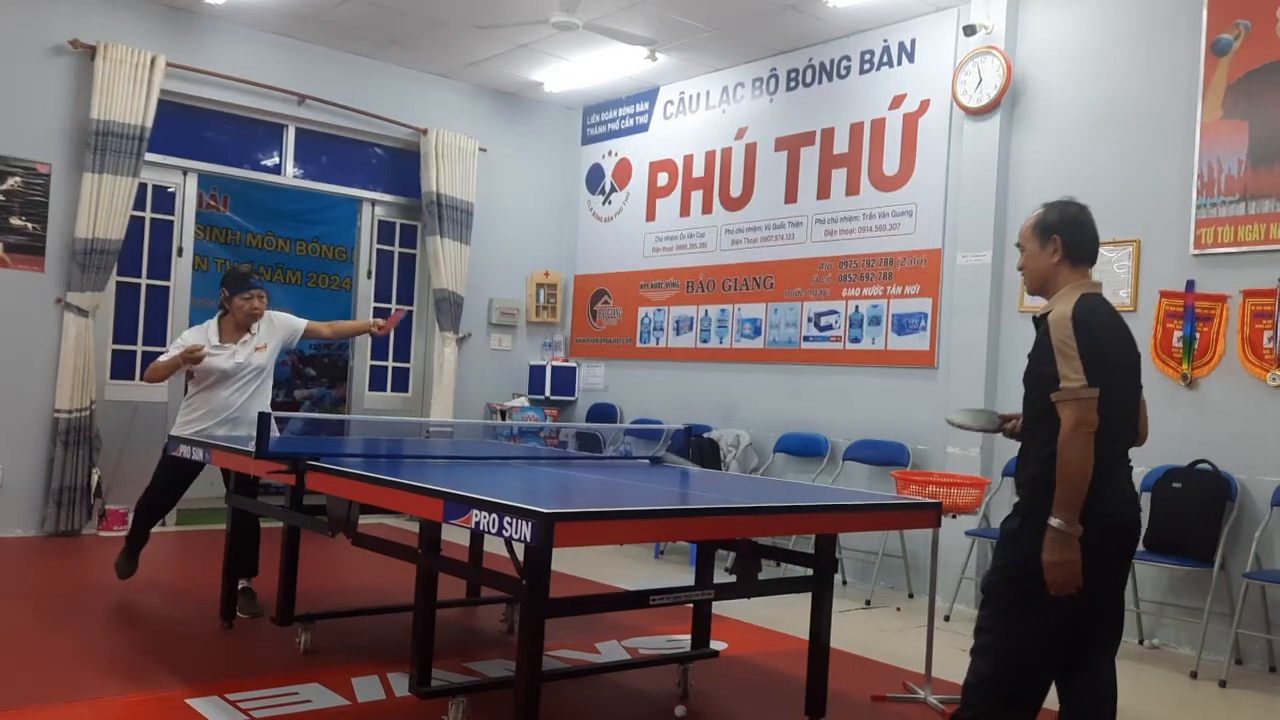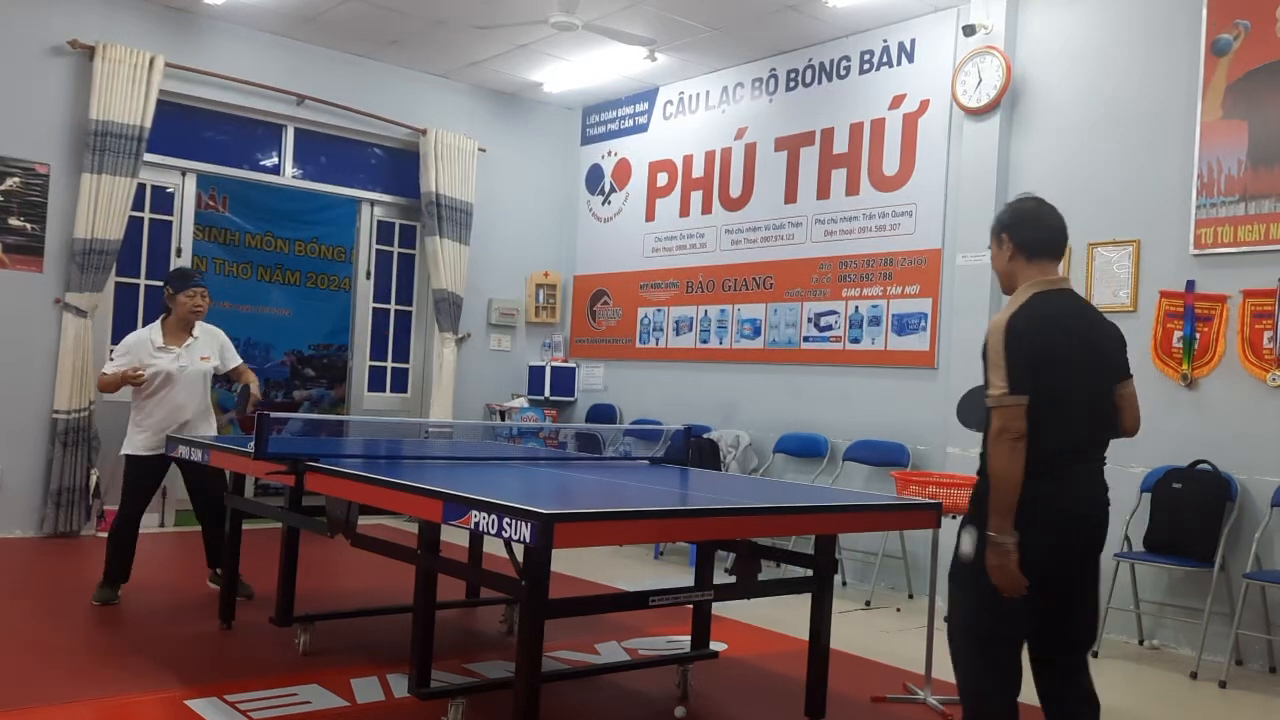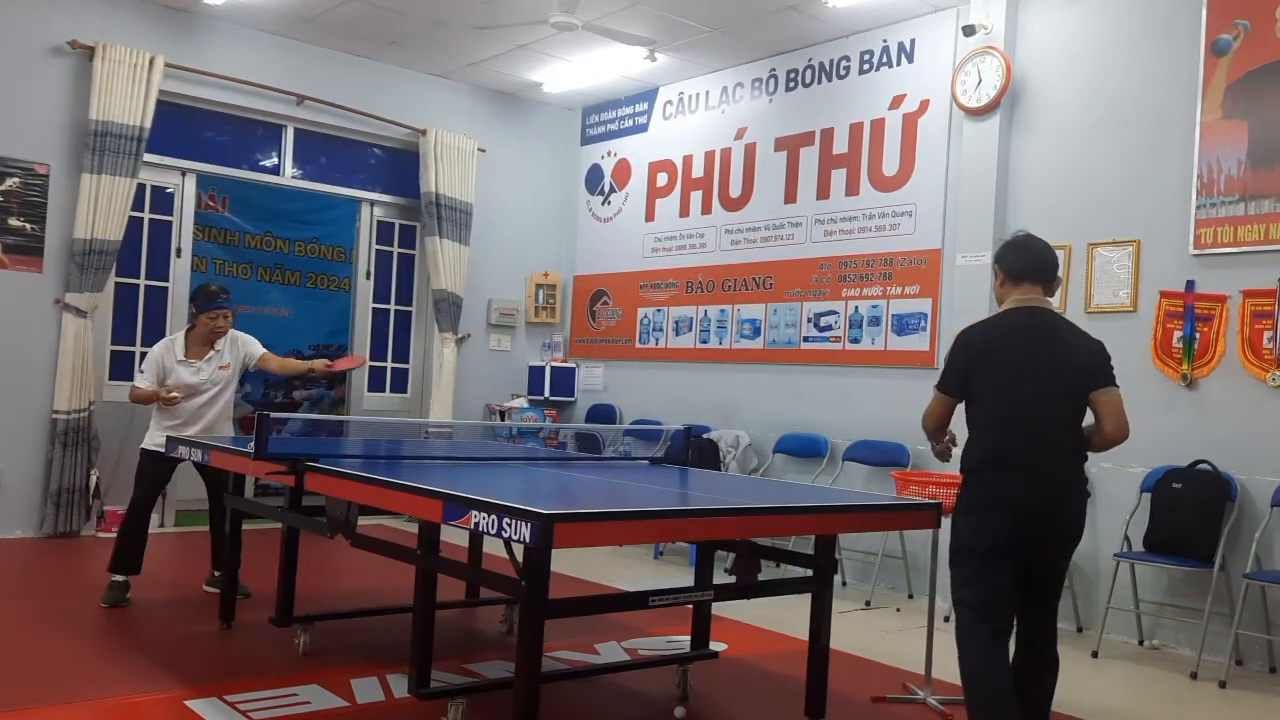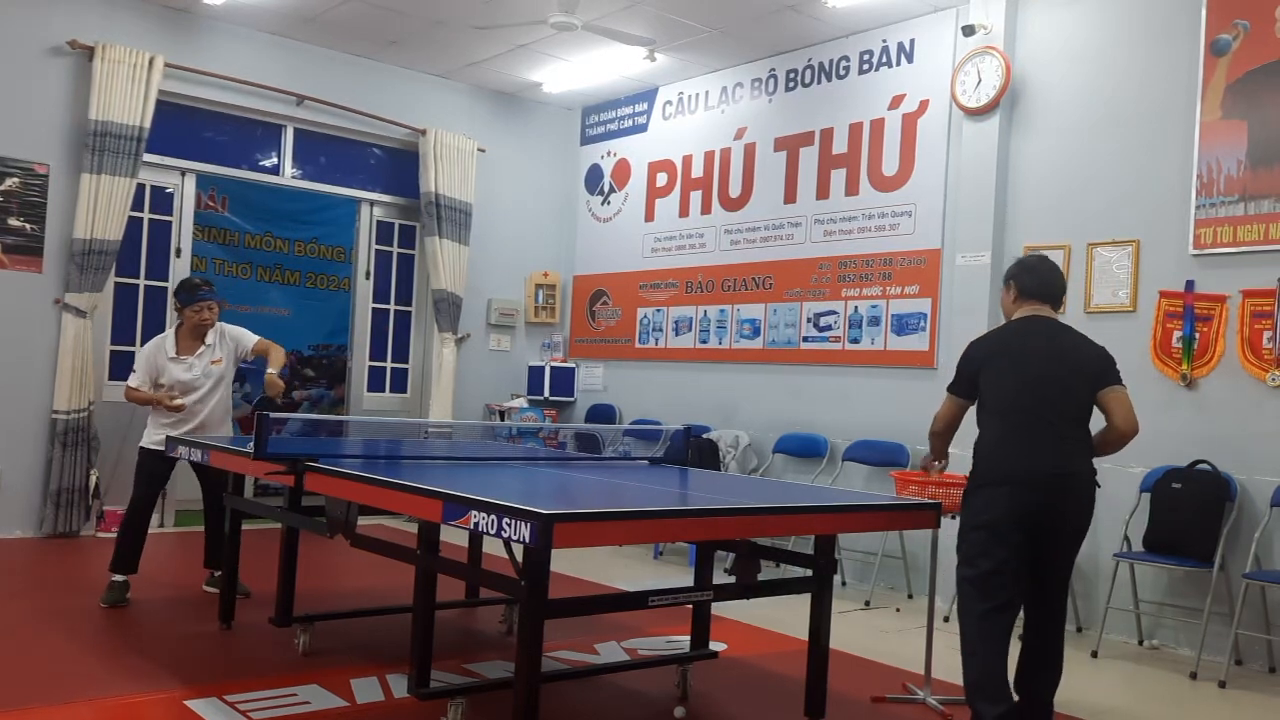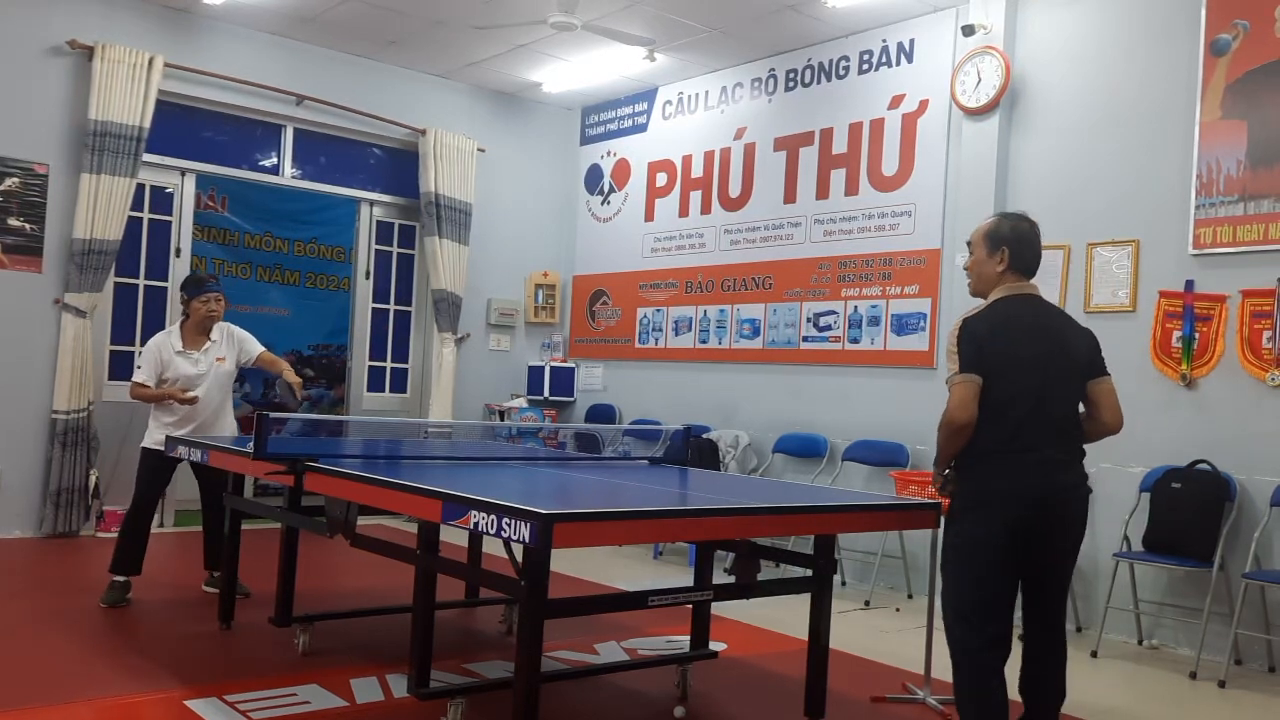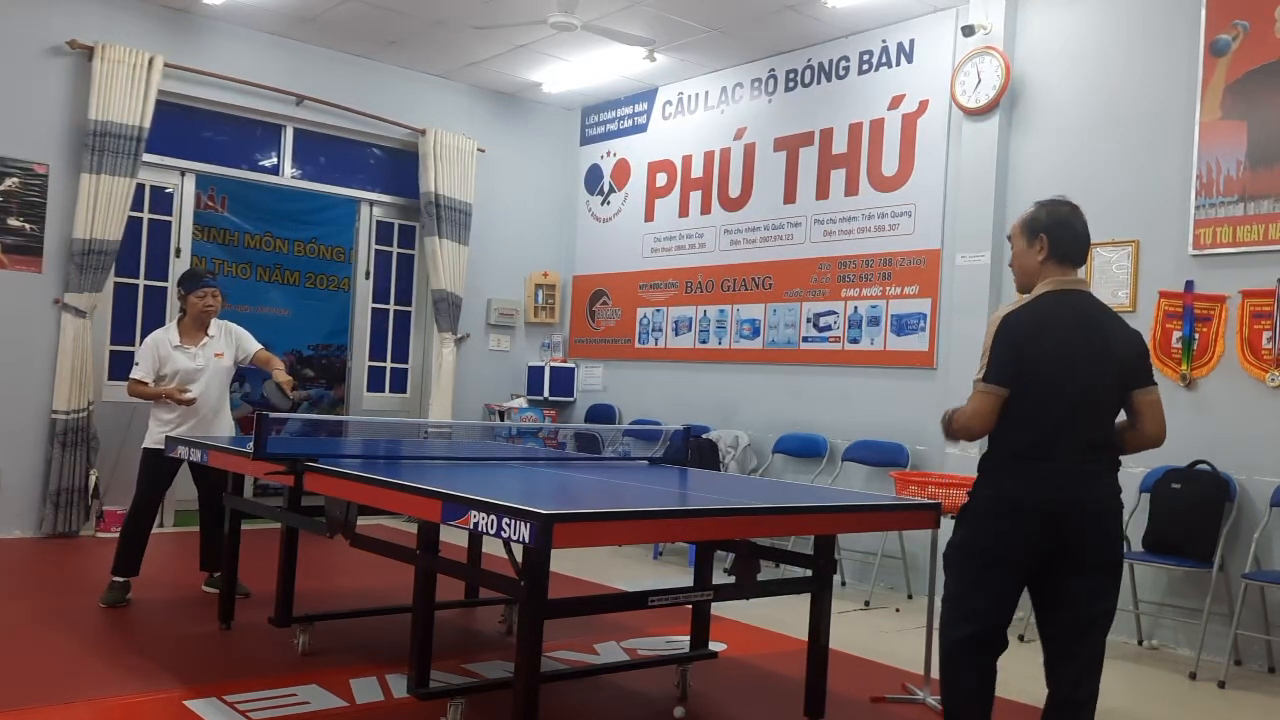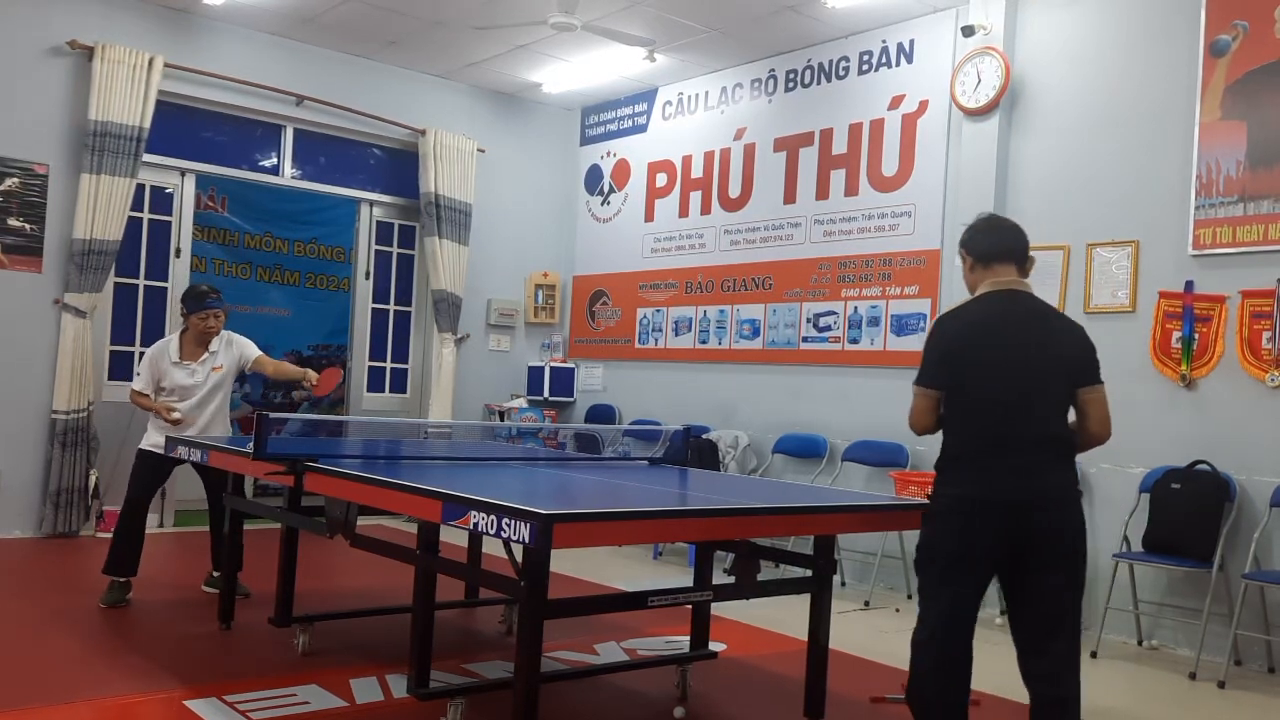
dt=0.7s
person 1, frame 1
left shoulder: (1066, 318)
right shoulder: (1113, 323)
left elbow: (1080, 427)
right elbow: (1135, 429)
left wrist: (1060, 527)
left hip: (1061, 521)
right hip: (1113, 517)
left knee: (1004, 663)
right knee: (1088, 667)
person 1, frame 2
left shoulder: (1013, 323)
right shoulder: (1102, 328)
left elbow: (1008, 434)
right elbow: (1126, 421)
left wrist: (999, 536)
left hip: (1025, 517)
right hip: (1084, 511)
left knee: (985, 657)
right knee: (1066, 663)
person 1, frame 3
left shoulder: (975, 338)
right shoulder: (1085, 346)
left elbow: (934, 421)
right elbow: (1113, 430)
left wrist: (942, 443)
left hip: (989, 504)
right hip: (1060, 505)
left knee: (985, 632)
right knee: (1039, 623)
person 1, frame 4
left shoulder: (987, 346)
right shoulder: (1090, 352)
left elbow: (944, 425)
right elbow: (1124, 426)
left wrist: (935, 457)
left hip: (1000, 488)
right hip: (1069, 493)
left knee: (985, 611)
right knee: (1046, 609)
person 1, frame 5
left shoulder: (976, 327)
right shoulder: (1076, 333)
left elbow: (961, 415)
right elbow: (1108, 420)
left wrist: (943, 466)
left hip: (991, 497)
right hip: (1062, 496)
left knee: (976, 632)
right knee: (1046, 624)
person 1, frame 6
left shoulder: (1016, 323)
right shoulder: (1124, 334)
left elbow: (979, 422)
right elbow: (1150, 431)
left wrist: (953, 420)
left hip: (1009, 504)
right hip: (1090, 511)
left knee: (969, 638)
right knee: (1076, 657)
person 1, frame 7
left shoulder: (953, 326)
right shoulder: (1069, 332)
left elbow: (921, 421)
right elbow: (1096, 429)
left hip: (967, 502)
right hip: (1050, 505)
left knee: (943, 636)
right knee: (1052, 651)
person 2, frame 1
left shoulder: (276, 326)
right shoulder: (197, 336)
left elbow: (326, 329)
right elbow: (150, 375)
left wrist: (368, 326)
right wrist: (182, 359)
left hip: (243, 440)
right hip: (192, 435)
left knee: (246, 512)
right knee: (157, 499)
left ankle: (243, 584)
right ankle: (133, 546)
person 2, frame 2
left shoulder: (214, 338)
right shoulder: (138, 342)
left elbow: (241, 371)
right elbow: (103, 384)
left wrist: (252, 384)
right wrist: (123, 378)
left hip: (200, 440)
right hip: (148, 443)
left knee: (216, 507)
right knee: (130, 512)
left ankle: (223, 572)
right ankle: (111, 580)
person 2, frame 3
left shoulder: (237, 342)
right shoulder: (163, 350)
left elbow: (273, 363)
right elbow: (135, 393)
left wrist: (311, 365)
right wrist: (157, 395)
right hip: (165, 440)
left knee: (225, 506)
right knee: (140, 505)
left ankle: (219, 573)
right ankle: (119, 578)
person 2, frame 4
left shoulder: (229, 336)
right shoulder: (155, 349)
left elbow: (269, 348)
right elbow: (133, 392)
left wrist: (273, 370)
right wrist: (158, 399)
left hip: (214, 439)
right hip: (163, 438)
left knee: (222, 505)
right knee: (141, 504)
left ankle: (218, 572)
right ankle: (119, 578)
person 2, frame 5
left shoulder: (233, 336)
right shoulder: (159, 344)
left elbow: (267, 359)
right elbow: (137, 390)
left wrist: (286, 371)
right wrist: (169, 394)
left hip: (214, 439)
right hip: (165, 438)
left knee: (219, 505)
right knee: (142, 504)
left ankle: (217, 573)
right ankle: (121, 578)
person 2, frame 6
left shoulder: (231, 334)
right shoulder: (158, 341)
left elbow: (266, 358)
right elbow: (134, 387)
left wrist: (278, 370)
right wrist: (166, 393)
left hip: (215, 439)
right hip: (166, 438)
left knee: (217, 506)
right knee: (144, 505)
left ankle: (216, 573)
right ankle: (120, 579)
person 2, frame 7
left shoulder: (233, 345)
right shoulder: (158, 353)
left elbow: (269, 366)
right elbow: (137, 394)
left wrist: (303, 373)
right wrist: (158, 409)
right hip: (162, 442)
left knee: (228, 505)
right knee: (135, 503)
left ankle: (220, 574)
right ankle: (120, 579)
